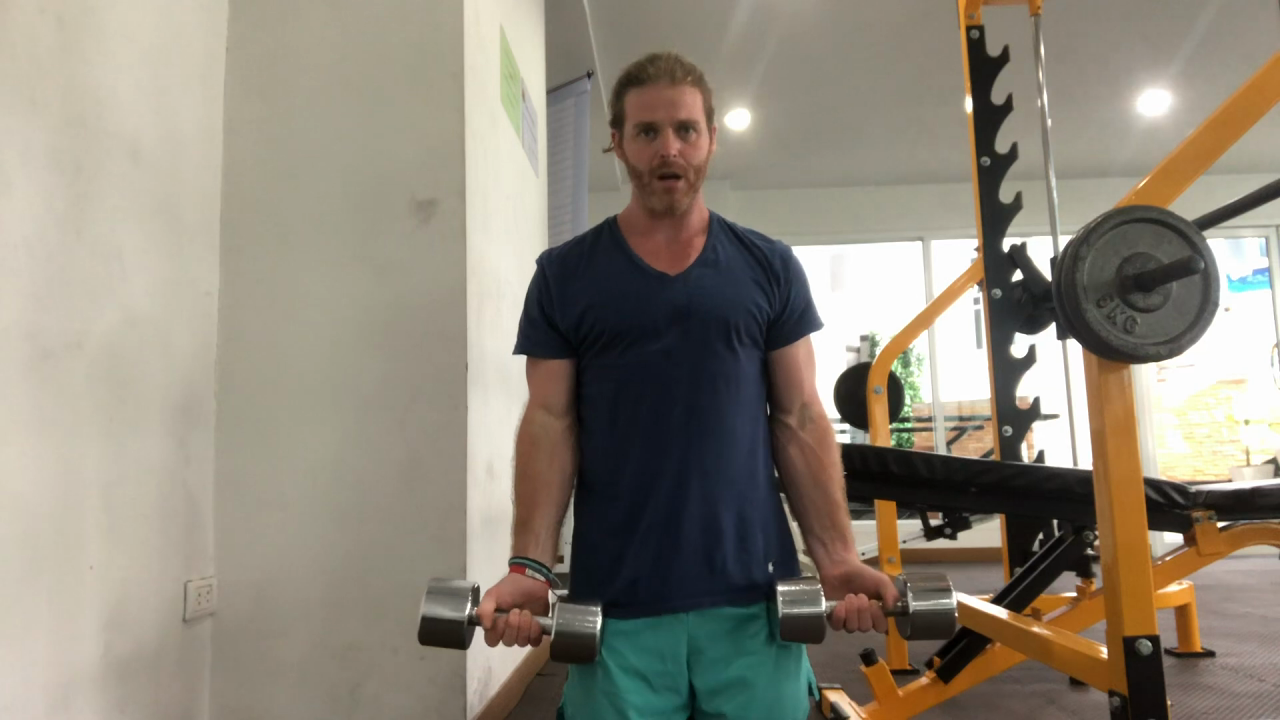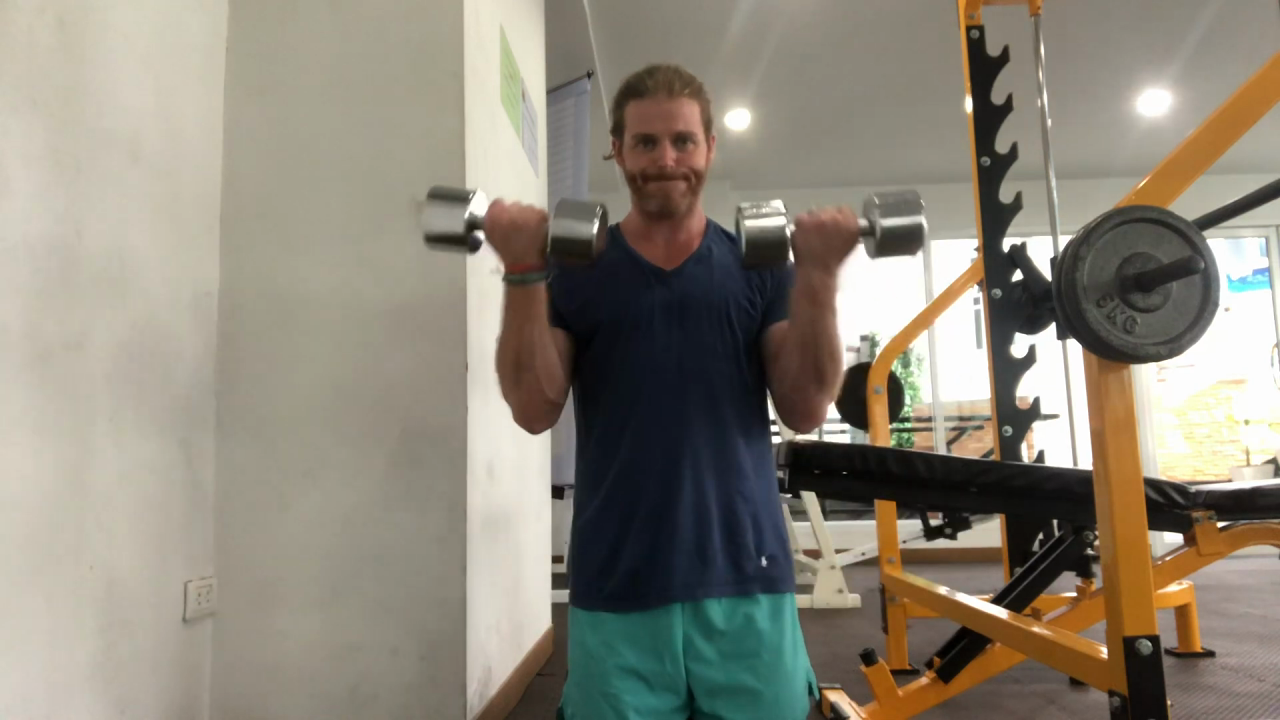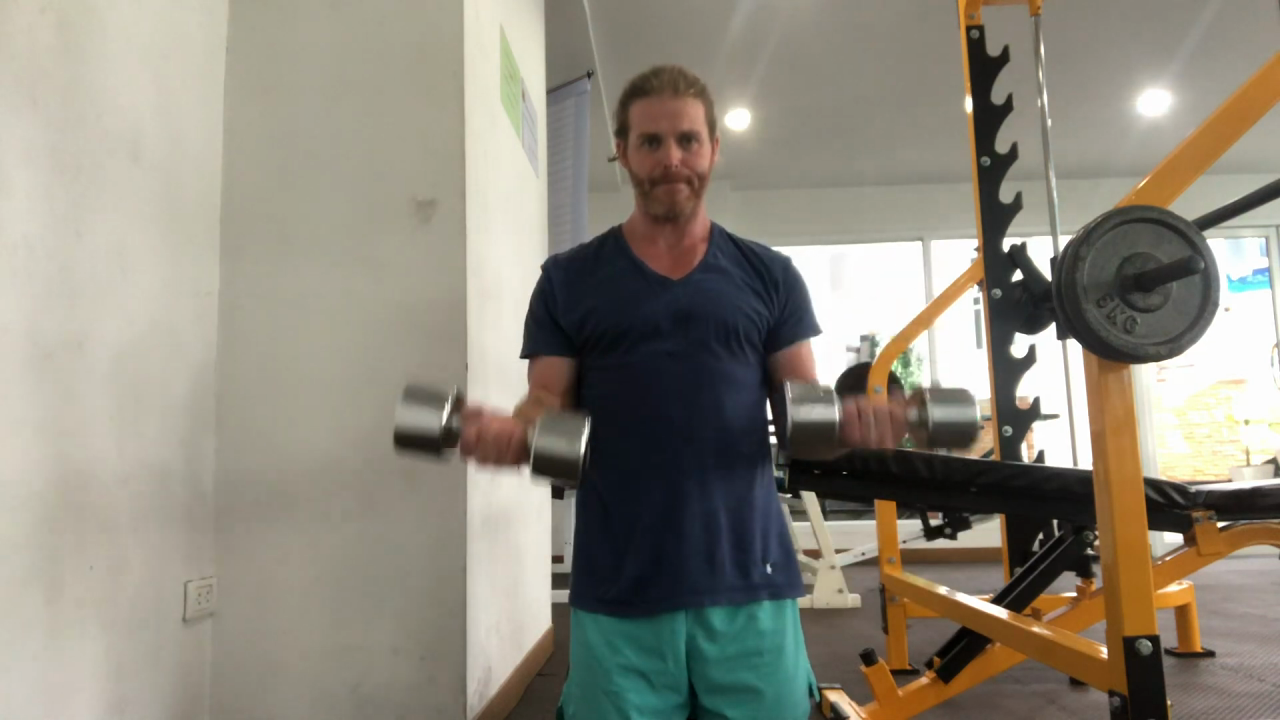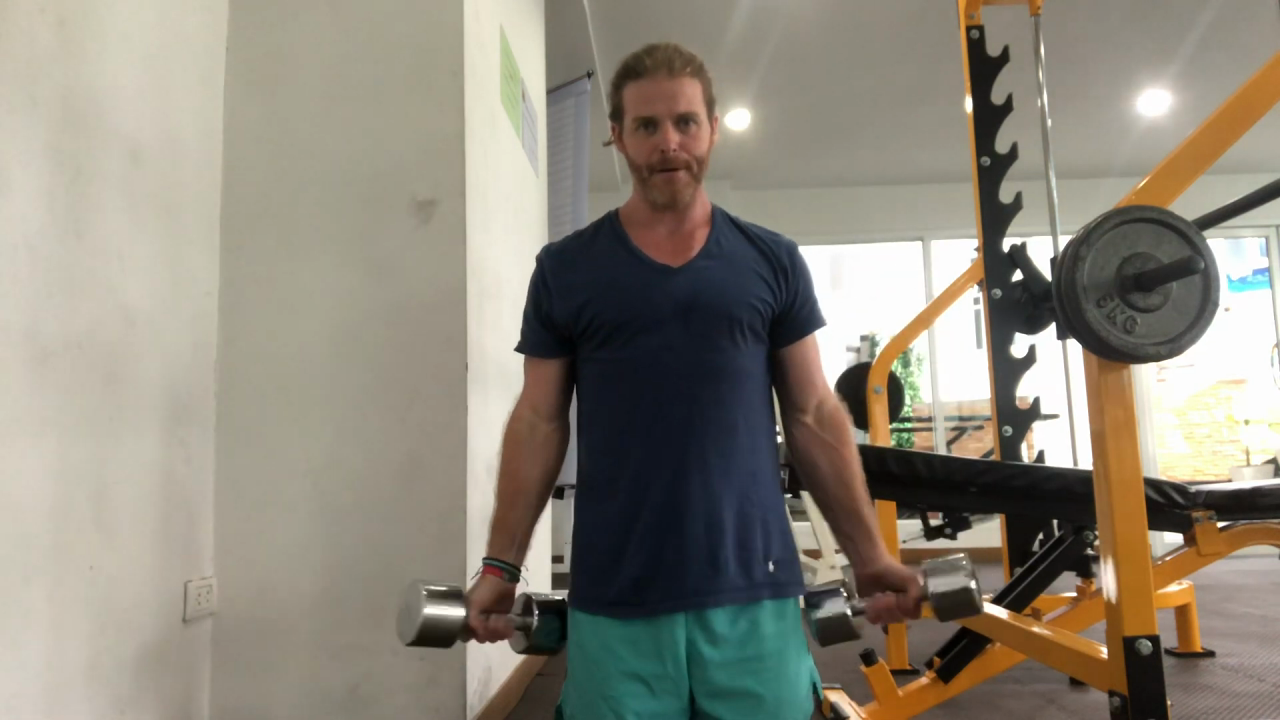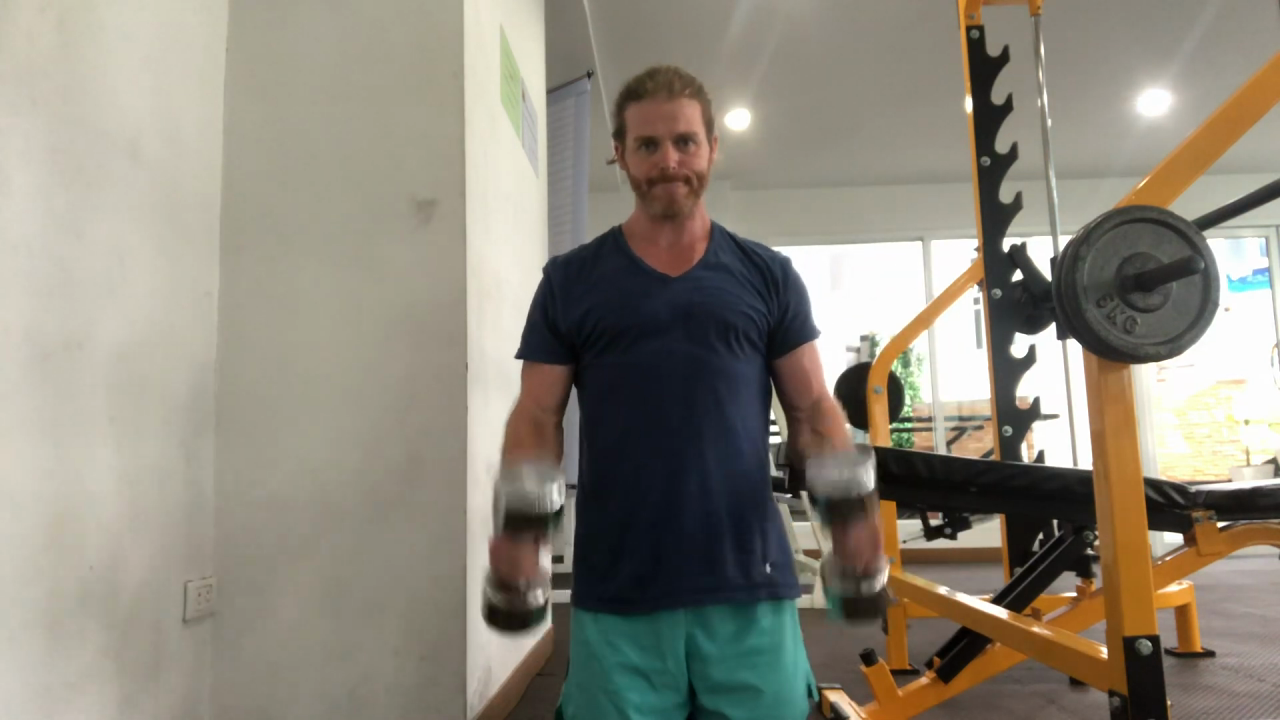
dt=1s
person 1, frame 1
left shoulder: (768, 267)
right shoulder: (564, 274)
left elbow: (799, 420)
right elbow: (551, 422)
left wrist: (837, 558)
right wrist: (529, 564)
left hip: (751, 590)
right hip: (617, 598)
person 1, frame 2
left shoulder: (762, 268)
right shoulder: (573, 271)
left elbow: (803, 408)
right elbow: (535, 409)
left wrist: (818, 274)
right wrist: (524, 274)
left hip: (744, 574)
right hip: (617, 582)
person 1, frame 3
left shoulder: (767, 274)
right shoulder: (569, 278)
right elbow: (550, 416)
left wrist: (846, 420)
right wrist: (512, 432)
left hip: (747, 583)
right hip: (617, 592)
person 1, frame 4
left shoulder: (772, 261)
right shoulder: (565, 268)
left elbow: (812, 415)
right elbow: (539, 421)
left wrist: (868, 553)
right wrist: (501, 565)
left hip: (751, 587)
right hip: (616, 596)
person 1, frame 5
left shoulder: (767, 275)
right shoulder: (570, 280)
left elbow: (811, 409)
right elbow: (538, 415)
left hip: (747, 584)
right hip: (616, 592)
